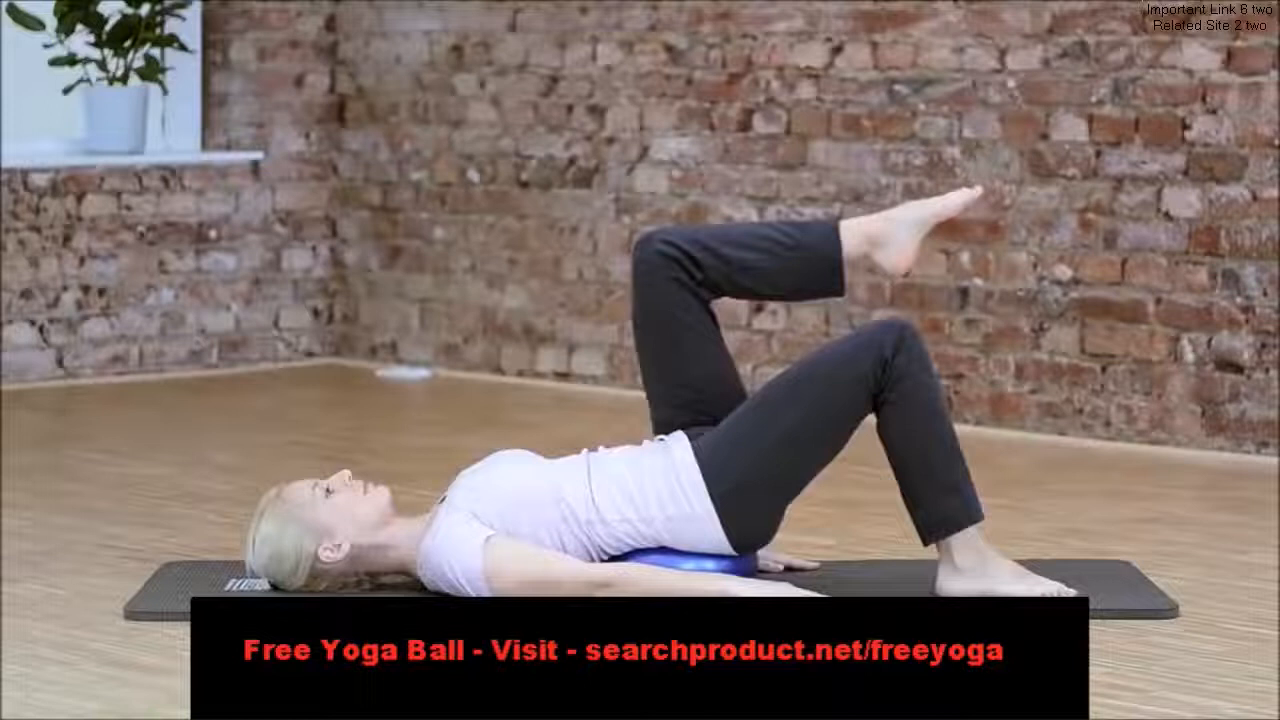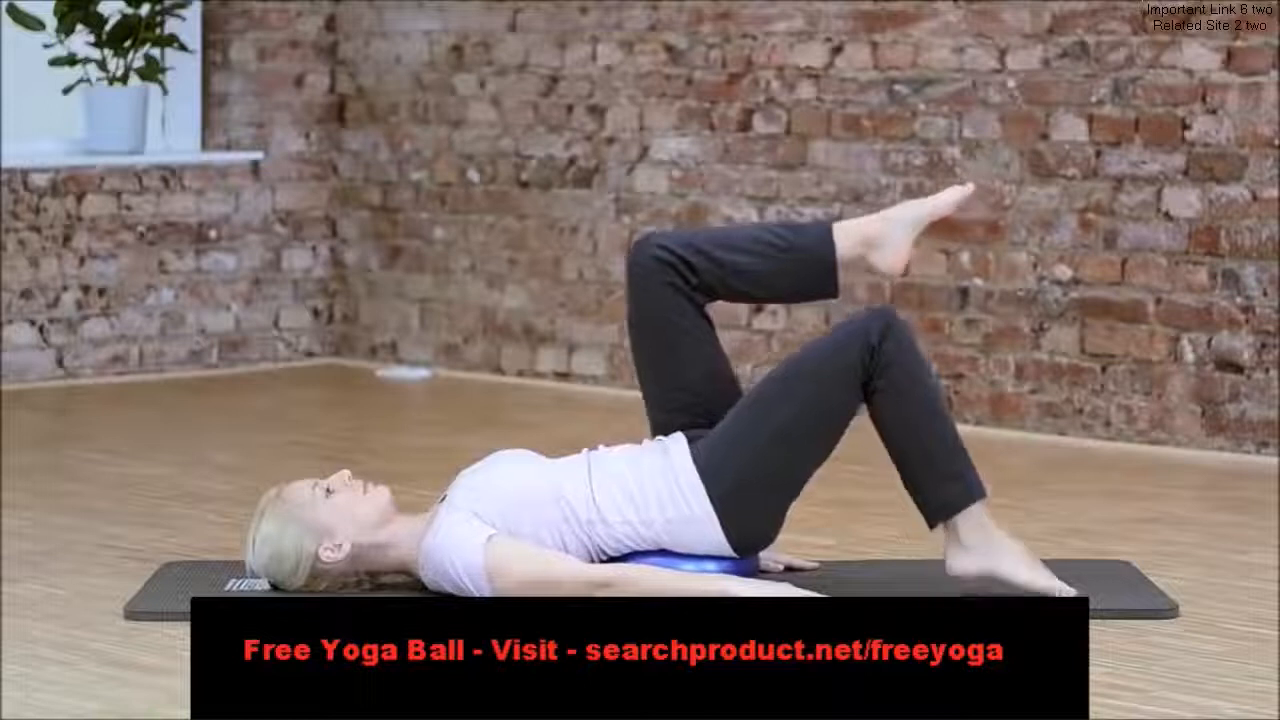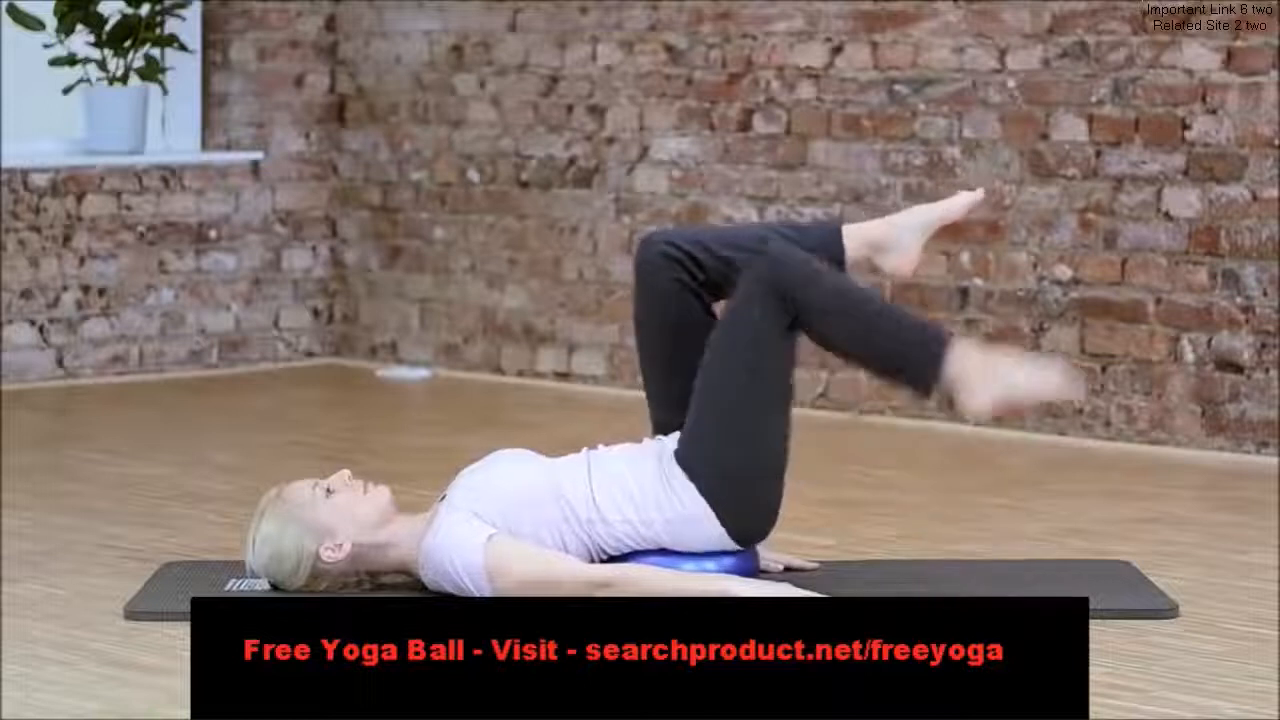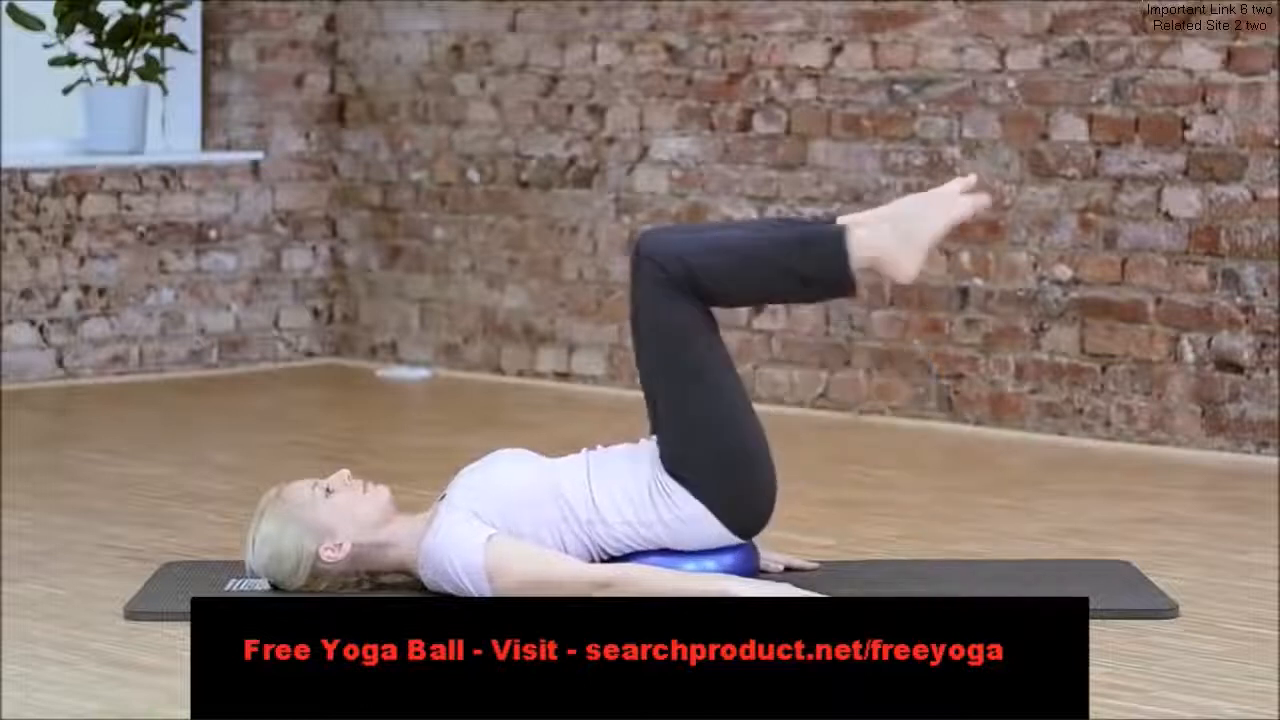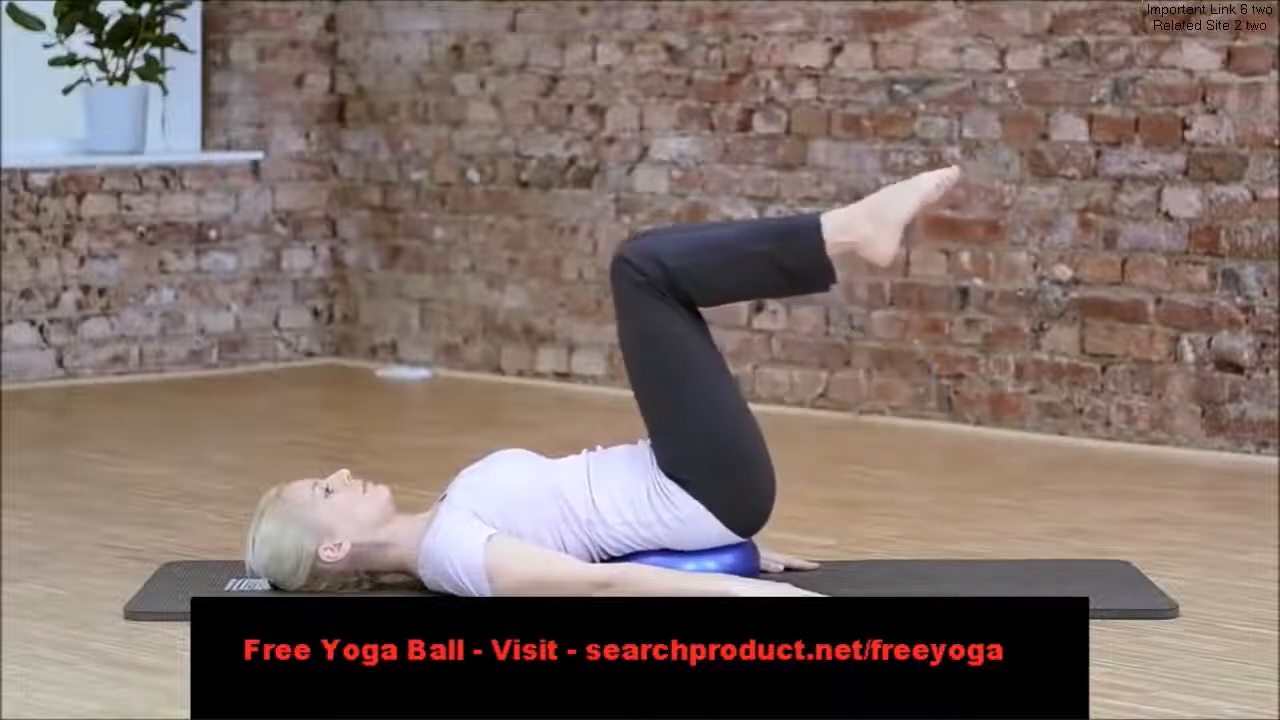
dt=0.4s
person 1, frame 1
left shoulder: (453, 516)
right shoulder: (448, 555)
right elbow: (599, 581)
right wrist: (749, 593)
left hip: (689, 461)
right hip: (716, 489)
left knee: (663, 256)
right knee: (889, 349)
left ankle: (870, 237)
right ankle: (965, 559)
person 1, frame 2
left shoulder: (452, 518)
right shoulder: (448, 554)
right elbow: (599, 584)
right wrist: (750, 592)
left hip: (687, 464)
right hip: (715, 491)
left knee: (658, 260)
right knee: (870, 333)
left ankle: (861, 237)
right ankle: (970, 534)
person 1, frame 3
left shoulder: (453, 518)
right shoulder: (448, 554)
right elbow: (599, 583)
right wrist: (753, 593)
left hip: (687, 484)
right hip: (712, 493)
left knee: (669, 257)
right knee: (768, 275)
left ankle: (877, 240)
right ankle: (958, 370)
person 1, frame 4
left shoulder: (451, 517)
right shoulder: (446, 550)
right elbow: (599, 583)
right wrist: (748, 592)
left hip: (691, 490)
right hip: (710, 494)
left knee: (659, 257)
right knee: (662, 267)
left ankle: (871, 235)
right ankle: (872, 246)
person 1, frame 5
left shoulder: (450, 516)
right shoulder: (447, 552)
right elbow: (598, 582)
right wrist: (745, 591)
left hip: (699, 499)
right hip: (712, 494)
left knee: (648, 267)
right knee: (641, 269)
left ankle: (849, 231)
right ankle: (848, 231)
